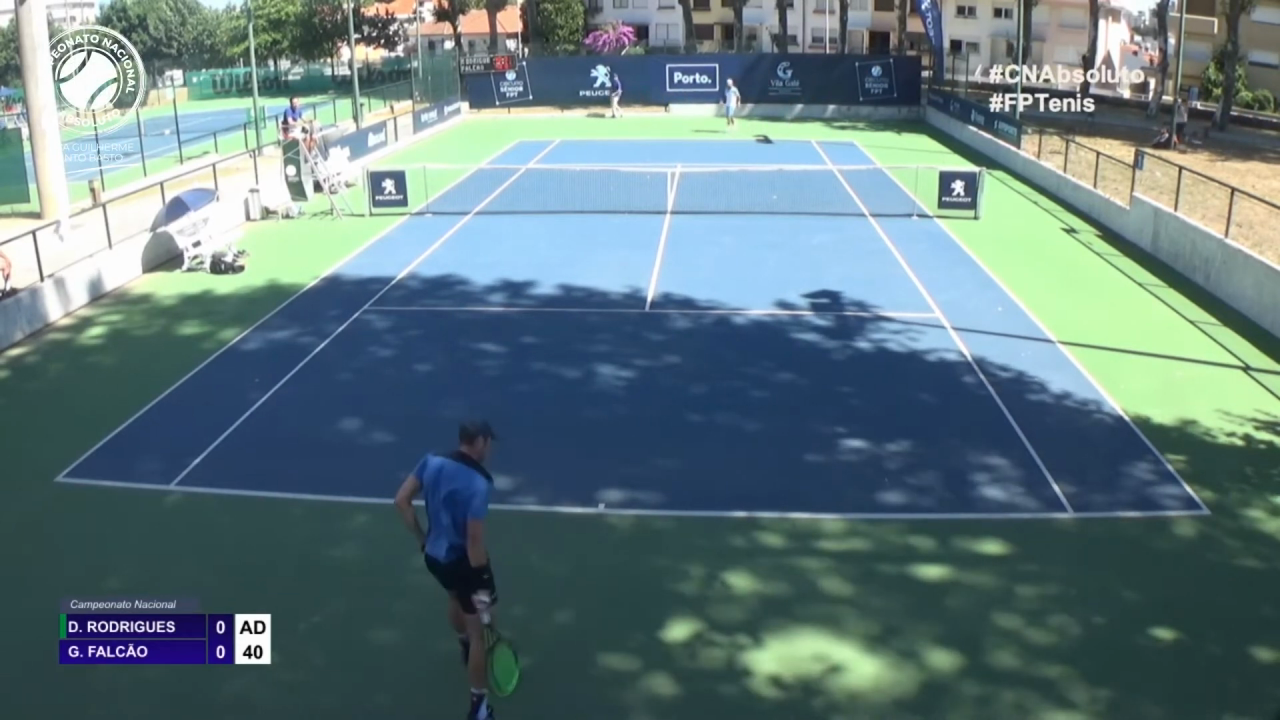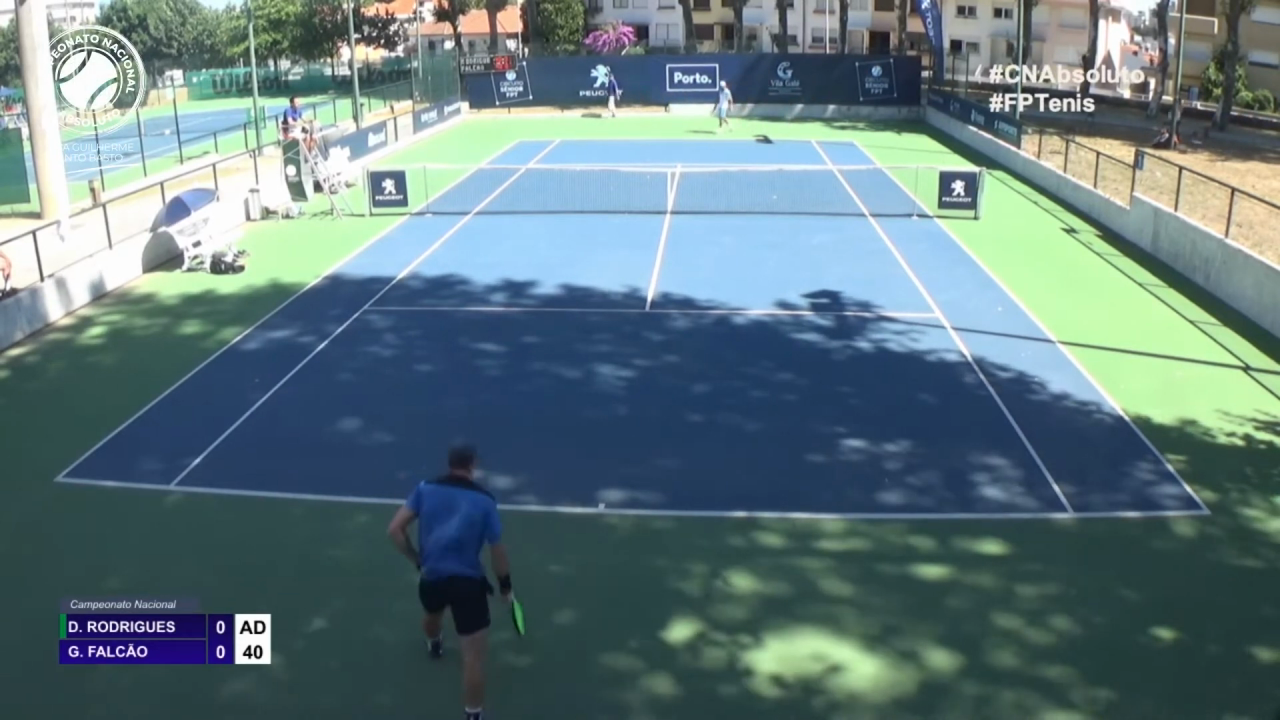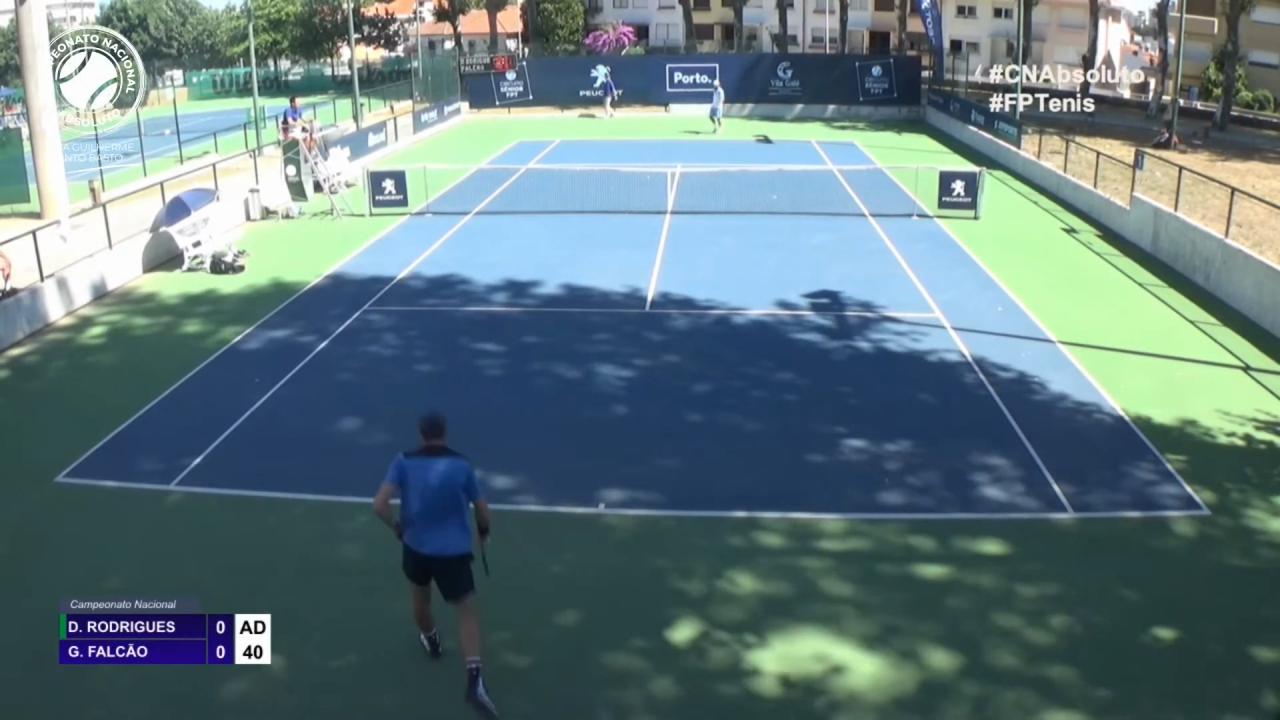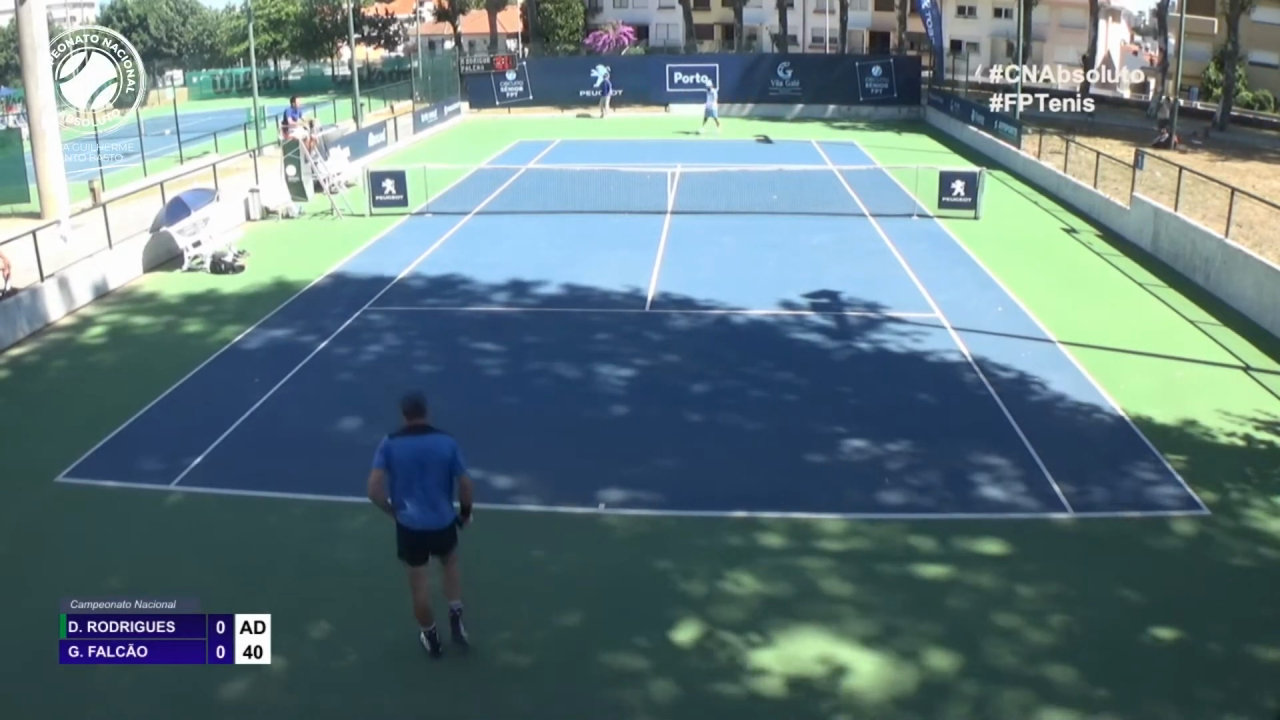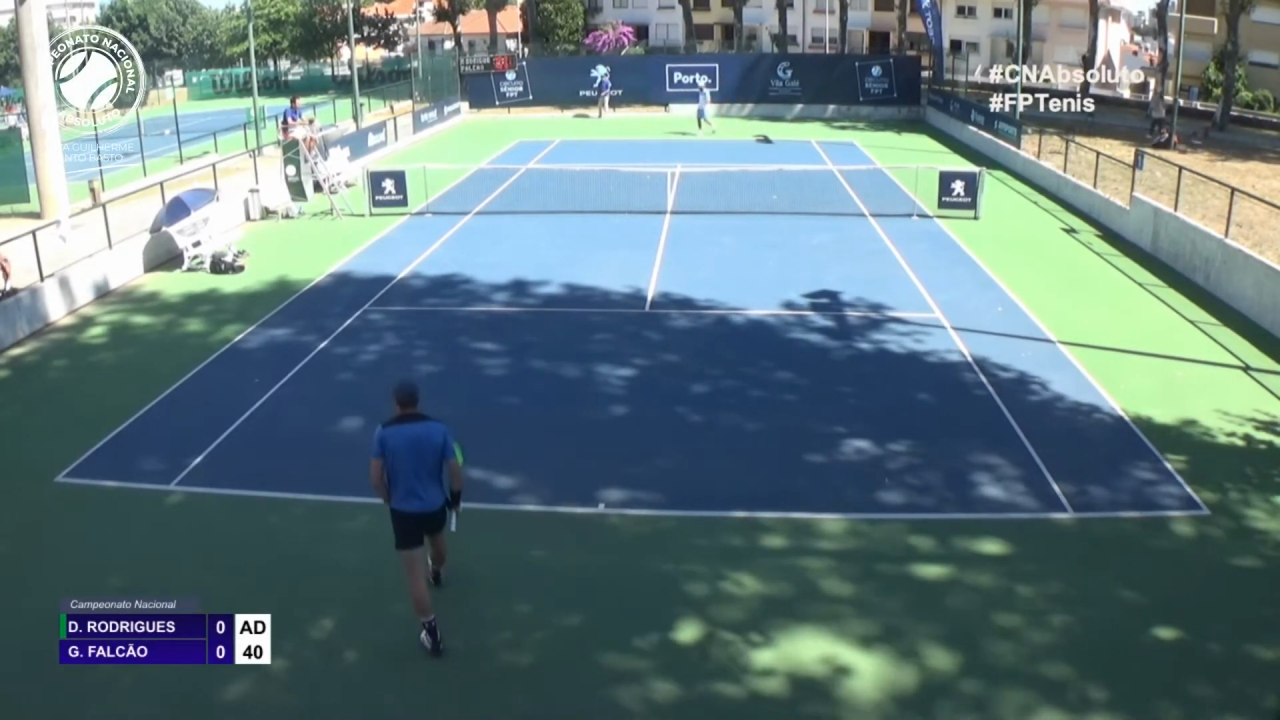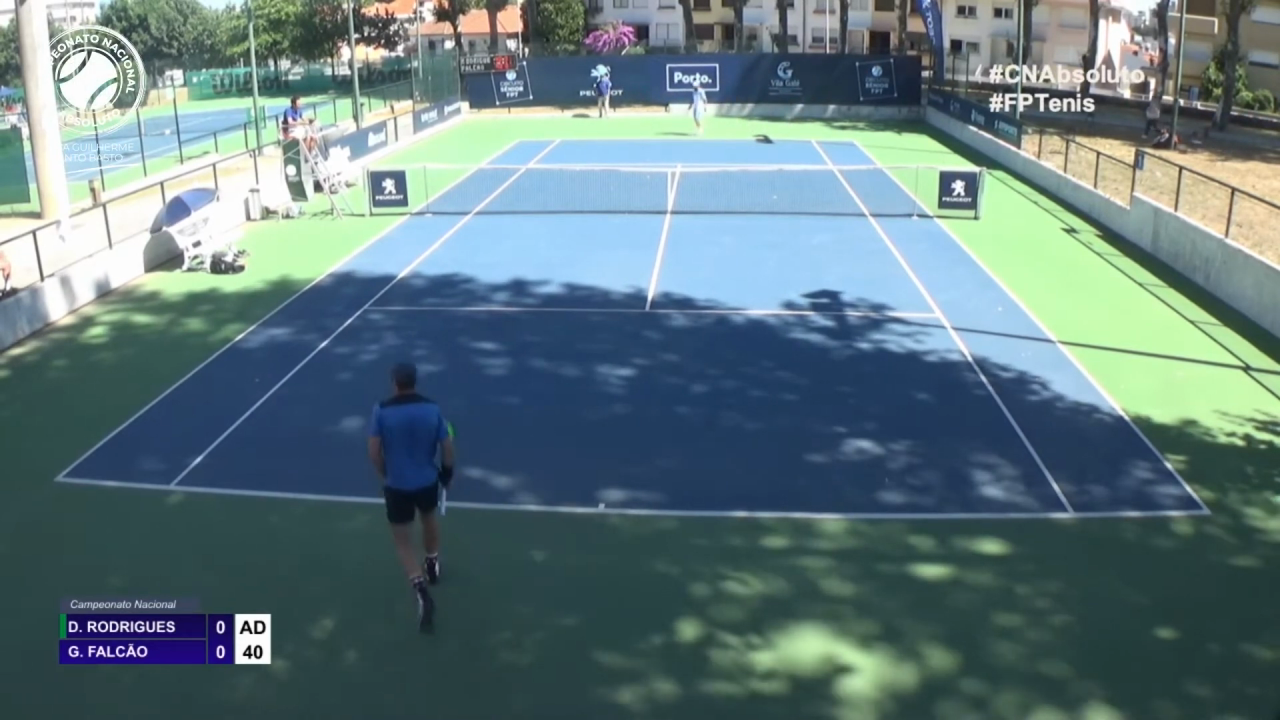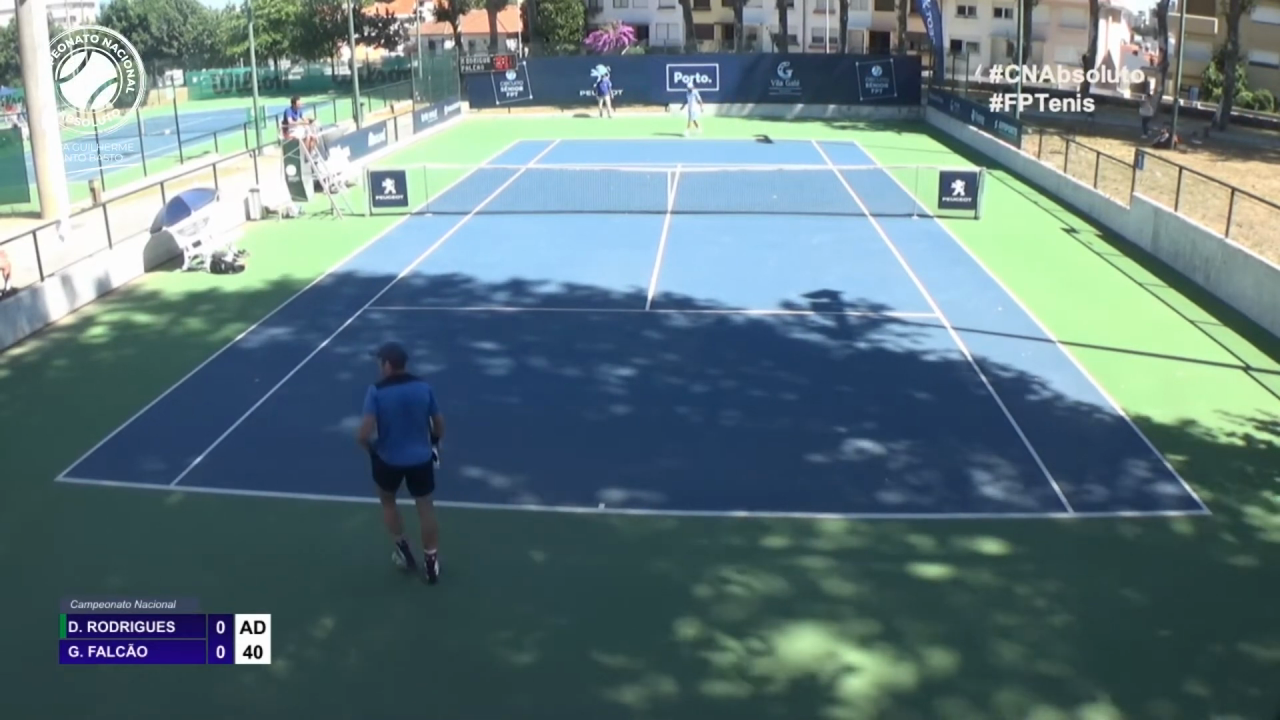
dt=0.2s
person 1, frame 1
left shoulder: (431, 462)
right shoulder: (479, 482)
left elbow: (401, 501)
right elbow: (475, 537)
left wrist: (422, 538)
right wrist: (482, 583)
left hip: (435, 554)
right hip: (463, 559)
left knee: (457, 601)
right knee: (480, 631)
left ankle: (466, 644)
person 1, frame 2
left shoulder: (425, 490)
right shoulder: (484, 502)
left elbow: (395, 531)
right elbow: (498, 552)
left wrist: (417, 559)
right wrist: (505, 585)
left hip: (431, 577)
right hip: (467, 582)
left knee: (432, 615)
right knee: (474, 655)
left ankle: (434, 643)
person 1, frame 3
left shoulder: (404, 462)
right shoulder: (462, 466)
left elbow: (379, 505)
right elbow: (481, 510)
left wrist: (399, 529)
right wrist: (484, 532)
left hip: (416, 549)
right hip: (454, 553)
left knee: (421, 598)
right knee: (468, 615)
left ankle: (431, 640)
right ankle: (474, 680)
person 1, frame 4
left shoulder: (390, 444)
right shoulder: (446, 442)
left elbow: (374, 489)
right elbow: (465, 486)
left wrist: (392, 511)
right wrist: (466, 511)
left hip: (409, 525)
right hip: (443, 522)
left knee: (418, 584)
right knee: (450, 565)
left ankle: (431, 638)
right ankle: (456, 619)
person 1, frame 5
left shoulder: (384, 432)
right shoulder: (438, 429)
left elbow: (376, 477)
right elbow: (455, 471)
left wrist: (389, 500)
right wrist: (455, 498)
left hip: (403, 510)
right hip: (435, 505)
left knee: (415, 573)
right knee: (437, 540)
left ankle: (431, 632)
right ankle: (437, 574)
person 1, frame 6
left shoulder: (382, 411)
right shoulder: (432, 410)
left elbow: (374, 453)
right elbow: (447, 450)
left wrist: (385, 476)
right wrist: (447, 474)
left hip: (397, 486)
right hip: (428, 482)
left knee: (403, 543)
right knee: (429, 519)
left ankle: (422, 593)
right ankle: (432, 563)
person 1, frame 7
left shoulder: (377, 392)
right shoulder: (423, 387)
left elbow: (364, 433)
right elbow: (438, 423)
left wrist: (371, 449)
right wrist: (434, 442)
left hip: (389, 460)
right hip: (421, 459)
left knee: (388, 502)
right knee: (426, 509)
left ankle: (403, 550)
right ankle: (431, 560)
